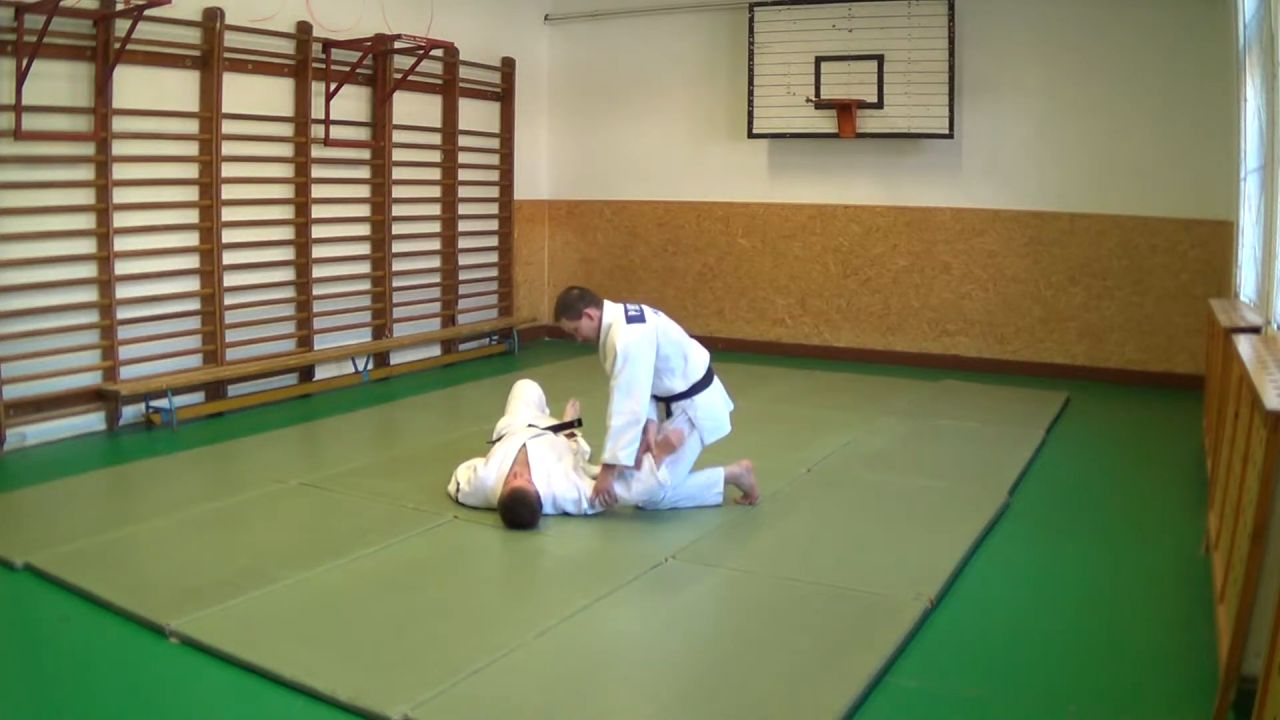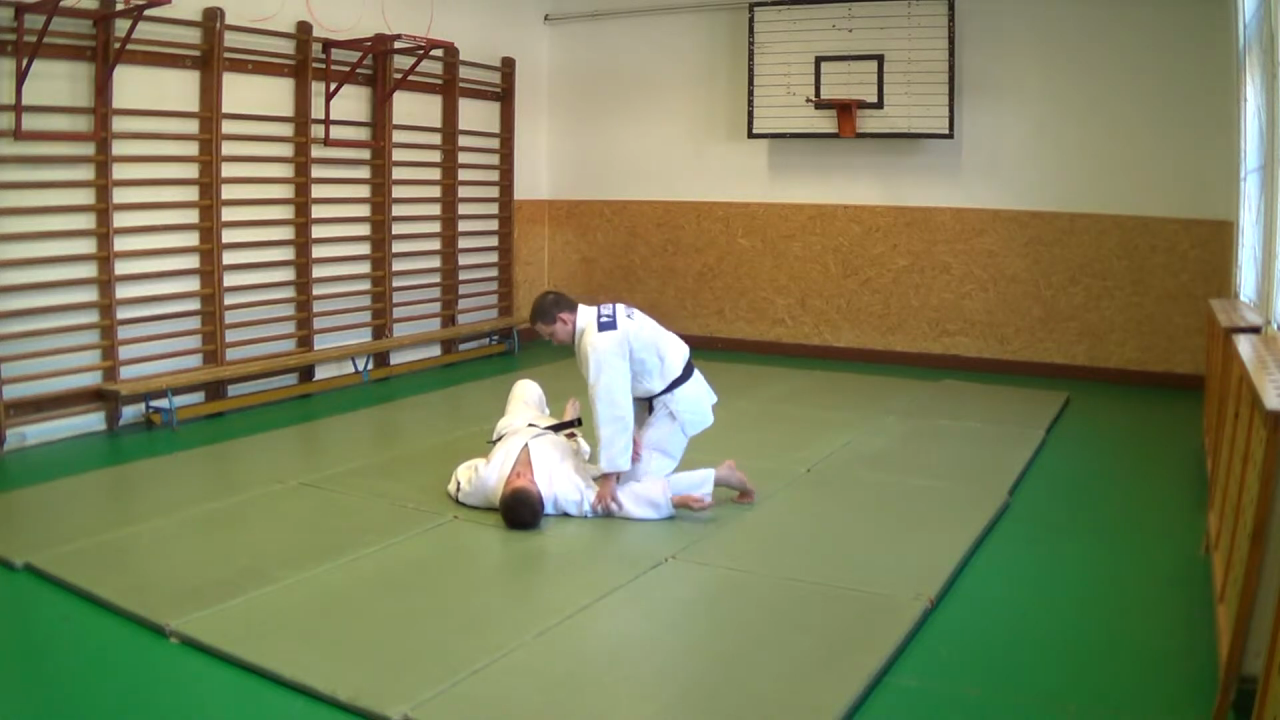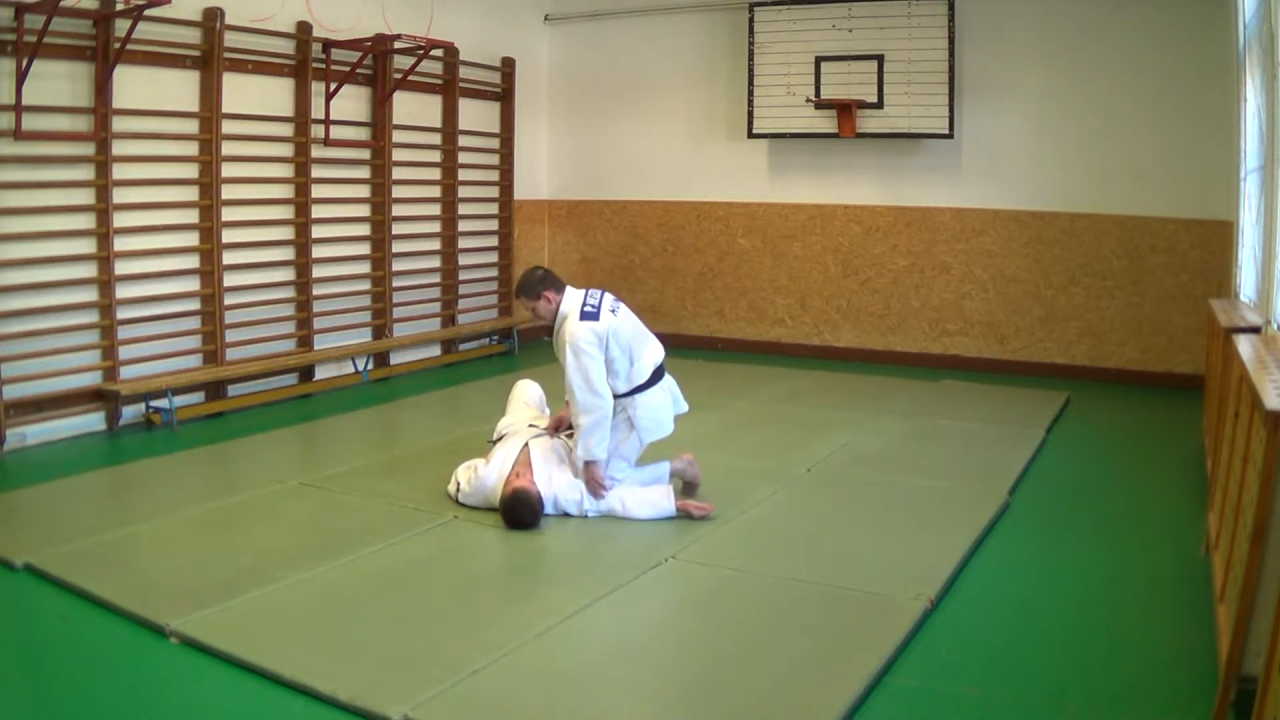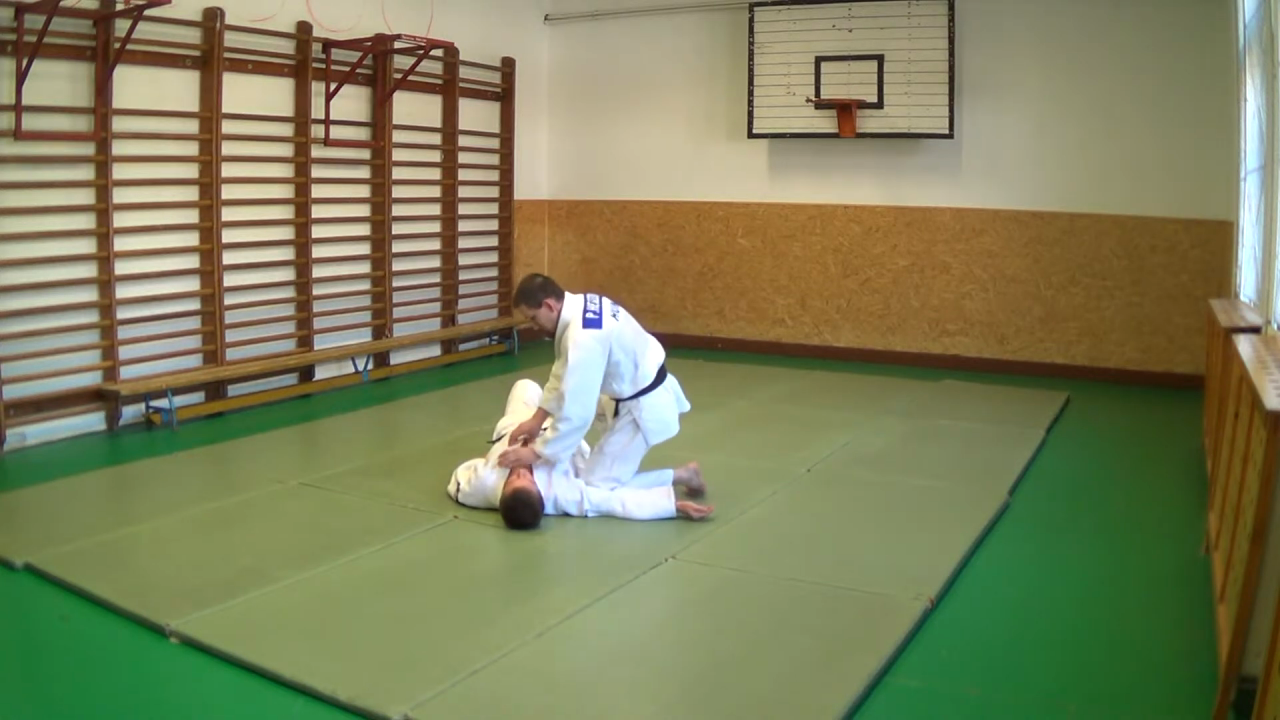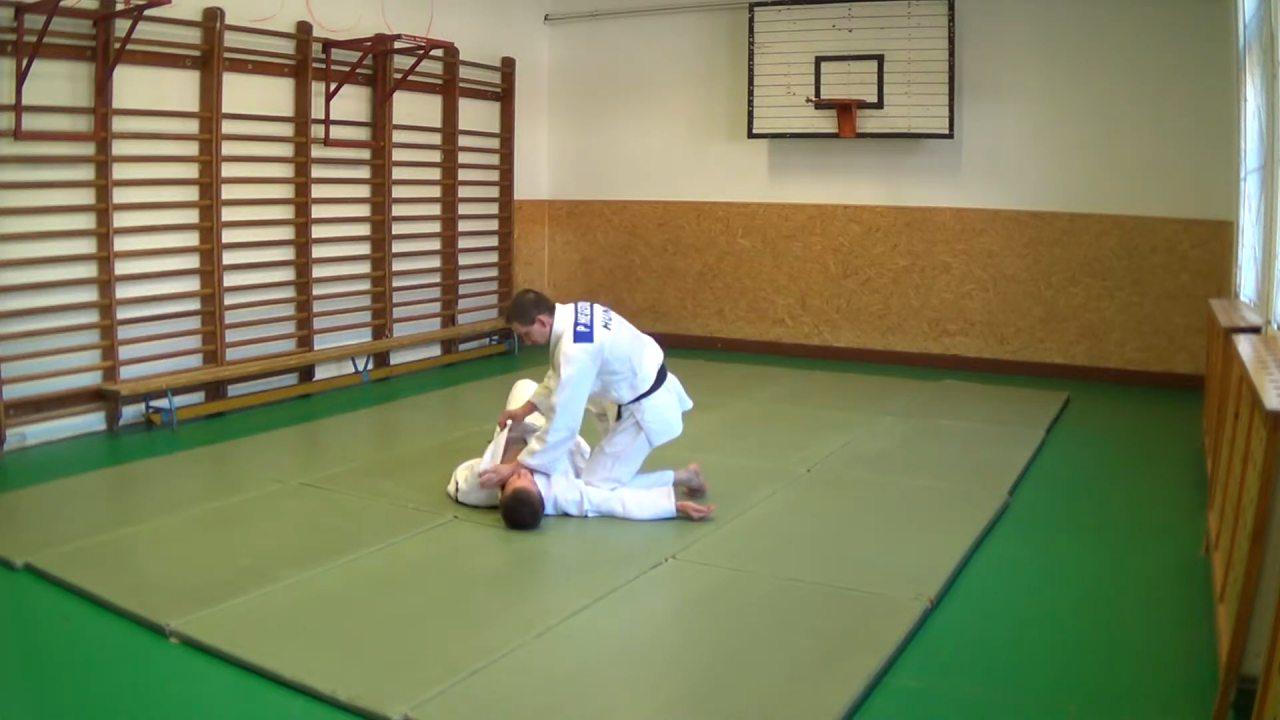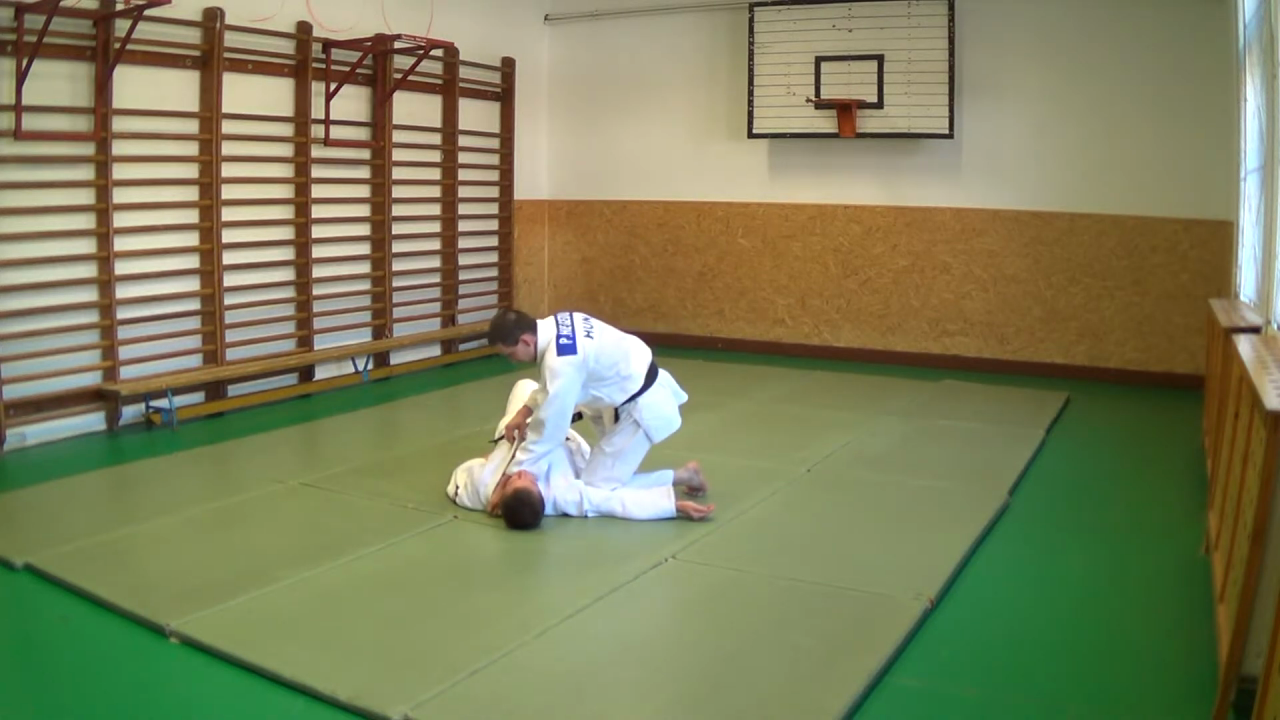
dt=0.4s
person 1, frame 1
left shoulder: (484, 483)
right shoulder: (569, 496)
left elbow: (460, 481)
right elbow: (626, 490)
right wrist: (657, 456)
left knee: (526, 387)
person 1, frame 2
left shoulder: (482, 485)
right shoulder: (562, 495)
left elbow: (458, 482)
right elbow: (619, 499)
right wrist: (676, 500)
right hip: (556, 443)
left knee: (526, 388)
person 1, frame 3
left shoulder: (482, 485)
right shoulder: (560, 495)
left elbow: (458, 482)
right elbow: (618, 499)
right wrist: (675, 504)
right hip: (559, 445)
left knee: (527, 387)
person 1, frame 4
left shoulder: (481, 487)
right shoulder: (559, 495)
left elbow: (459, 481)
right elbow: (618, 500)
right wrist: (677, 505)
left knee: (526, 386)
person 1, frame 5
left shoulder: (478, 489)
right shoulder: (558, 495)
left elbow: (458, 484)
right elbow: (619, 500)
right wrist: (676, 505)
left knee: (526, 386)
person 1, frame 6
left shoulder: (479, 490)
right shoulder: (559, 496)
left elbow: (458, 481)
right elbow: (618, 500)
right wrist: (677, 505)
left knee: (527, 386)
person 2, frame 1
left shoulder: (628, 337)
right shoulder: (622, 315)
left elbow: (629, 406)
right elbow: (637, 387)
left wrist: (608, 468)
right wrist: (649, 427)
left hip: (693, 407)
right hip: (680, 395)
left ankle: (734, 474)
person 2, frame 2
left shoulder: (599, 343)
right shoulder: (598, 317)
left elbow: (611, 410)
left wrist: (609, 478)
right wrist: (631, 430)
left hip: (676, 401)
right hip: (668, 391)
person 2, frame 3
left shoulder: (577, 331)
right shoulder: (589, 298)
left elbow: (593, 401)
left wrist: (591, 462)
right wrist: (570, 407)
left hip: (639, 405)
right hip: (651, 392)
left knee: (601, 484)
left ankle: (675, 469)
person 2, frame 4
left shoulder: (582, 337)
right shoulder: (581, 305)
left elbow: (576, 411)
right elbow: (564, 373)
left wrist: (535, 452)
right wrist: (536, 421)
left hip: (643, 407)
right hip: (649, 395)
left knee: (597, 488)
person 2, frame 5
left shoulder: (575, 350)
right shoulder: (573, 313)
left elbow: (563, 421)
right elbow: (558, 379)
left wrist: (516, 467)
right wrist: (524, 411)
left hip: (647, 409)
right hip: (651, 392)
left knee: (596, 487)
person 2, frame 6
left shoulder: (561, 362)
right shoulder: (554, 324)
left elbow: (547, 430)
right wrist: (523, 415)
left hip: (644, 407)
left knee: (596, 488)
